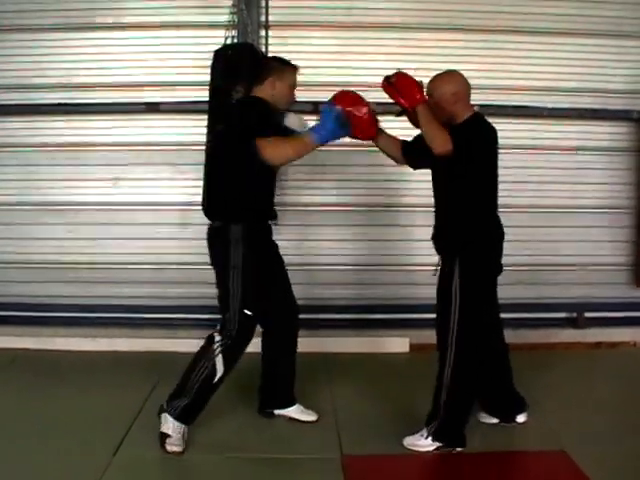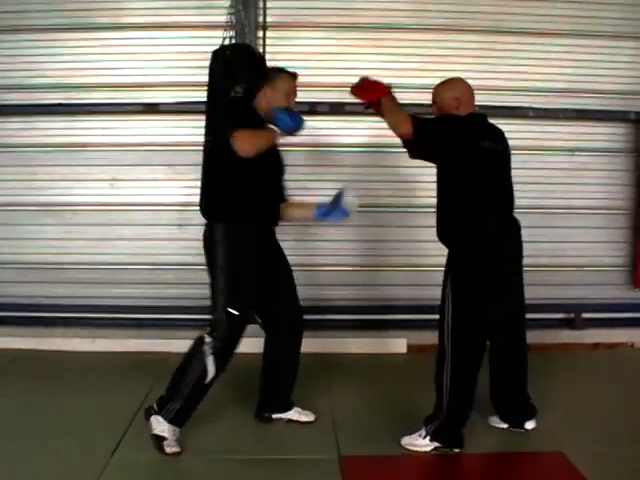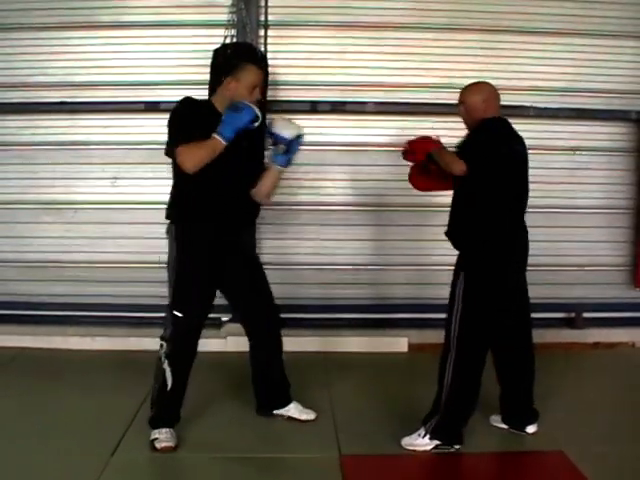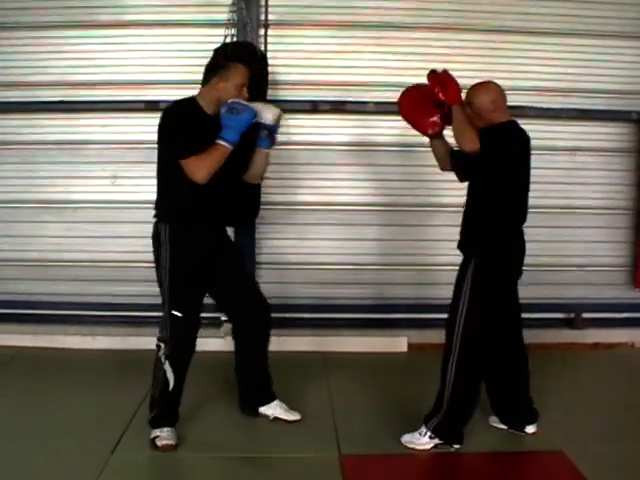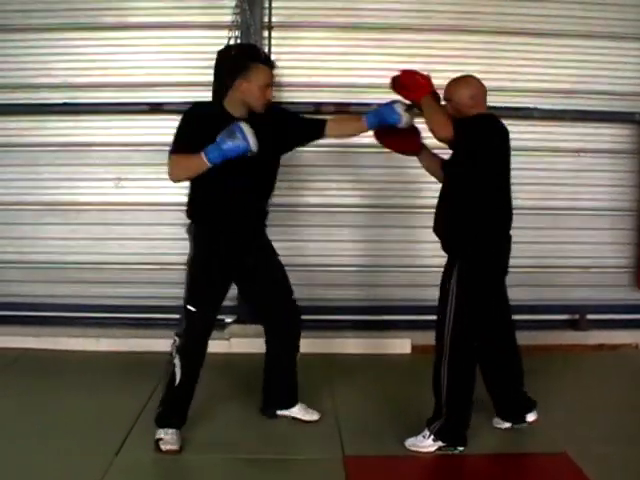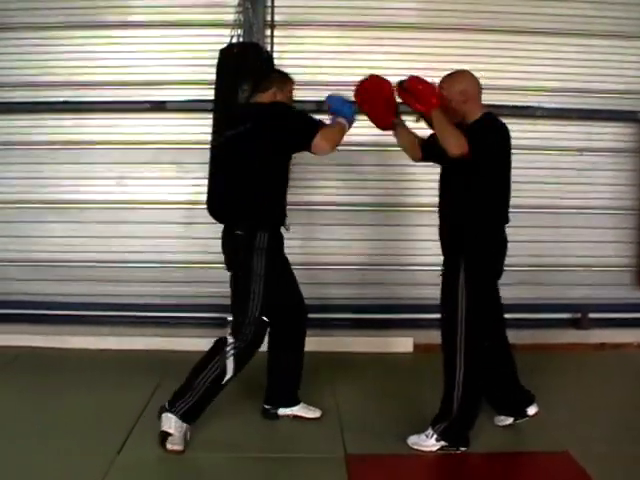
dt=0.4s
person 1, frame 1
left shoulder: (238, 114)
right shoulder: (254, 111)
right elbow: (274, 153)
right wrist: (322, 129)
left hip: (251, 231)
right hip: (237, 234)
left knee: (284, 316)
right knee: (236, 329)
left ankle: (277, 399)
right ankle: (175, 413)
person 1, frame 2
left shoulder: (268, 137)
right shoulder: (244, 116)
left elbow: (275, 207)
right elbow: (244, 146)
left wrist: (319, 212)
right wrist: (278, 127)
left hip: (261, 238)
right hip: (231, 235)
left knee: (286, 321)
right knee: (227, 328)
left ankle: (275, 403)
right ankle: (166, 414)
person 1, frame 3
left shoulder: (247, 129)
right shoulder: (190, 113)
left elbow: (256, 194)
right elbow: (187, 162)
left wrist: (280, 161)
right wrist: (226, 133)
left hip: (233, 237)
right hip: (191, 236)
left knee: (265, 319)
right knee: (182, 330)
left ankle: (275, 399)
right ankle: (162, 421)
person 1, frame 4
left shoulder: (230, 121)
right shoulder: (180, 116)
left elbow: (251, 177)
right elbow: (198, 172)
left wrist: (263, 140)
right wrist: (229, 137)
left hip: (216, 237)
right hip: (179, 237)
left knee: (254, 313)
right knee: (179, 330)
left ankle: (259, 399)
right ankle: (162, 419)
person 1, frame 5
left shoulder: (277, 122)
right shoulder: (199, 118)
left elbow: (330, 128)
right elbow: (176, 171)
left wrist: (374, 118)
right wrist: (213, 153)
left hip: (251, 236)
right hip: (211, 237)
left knee: (284, 319)
right knee: (195, 330)
left ankle: (280, 400)
right ankle: (169, 421)
person 1, frame 6
left shoulder: (236, 128)
right shoulder: (274, 115)
right elbow: (325, 143)
right wrist: (344, 114)
left hip: (249, 235)
right hip: (255, 239)
left knee: (292, 316)
right knee: (247, 334)
left ankle: (281, 400)
right ankle: (178, 412)
person 2, frame 1
left shoulder: (479, 132)
right shoulder: (457, 131)
left elbow: (441, 148)
right elbow: (405, 154)
left wrist: (416, 103)
right wrist: (371, 131)
left hip: (470, 249)
right hip: (473, 246)
left knee: (458, 336)
right knee: (484, 328)
left ankle: (446, 430)
right ankle: (506, 404)
person 2, frame 2
left shoulder: (455, 130)
right shoulder: (492, 135)
left elbow: (406, 128)
left wrist: (381, 97)
right wrist: (444, 158)
left hip: (473, 251)
right hip: (505, 244)
left knee: (460, 341)
right knee: (508, 330)
left ankle: (444, 431)
right ankle: (517, 411)
person 2, frame 3
left shoulder: (488, 134)
right shoulder: (509, 138)
left elbow: (459, 167)
left wrist: (435, 150)
right wrist: (442, 159)
left hip: (484, 251)
right hip: (510, 246)
left knee: (464, 339)
right knee: (512, 331)
left ankle: (443, 429)
right ankle: (520, 413)
person 2, frame 4
left shoulder: (511, 137)
right shoulder: (498, 139)
left elbow: (469, 144)
right elbow: (451, 162)
left wrist: (451, 99)
right wrist: (435, 129)
left hip: (489, 253)
right hip: (503, 249)
left knee: (466, 338)
right knee: (503, 332)
left ankle: (445, 428)
right ankle: (518, 413)
person 2, frame 5
left shoulder: (486, 129)
right shoulder: (490, 132)
left elbow: (444, 130)
right elbow: (448, 173)
left wrist: (420, 95)
right wrist: (416, 148)
left hip: (476, 251)
right hip: (487, 246)
left knee: (456, 338)
right knee: (496, 329)
left ankle: (447, 430)
right ankle: (517, 406)
person 2, frame 6
left shoulder: (492, 131)
right shoulder: (467, 129)
left elbow: (458, 149)
right elbow: (422, 151)
left wrist: (434, 109)
right wrist: (395, 122)
left hip: (475, 249)
right hip: (480, 245)
left knee: (463, 336)
right knee: (486, 327)
left ankle: (451, 431)
right ankle: (515, 401)
